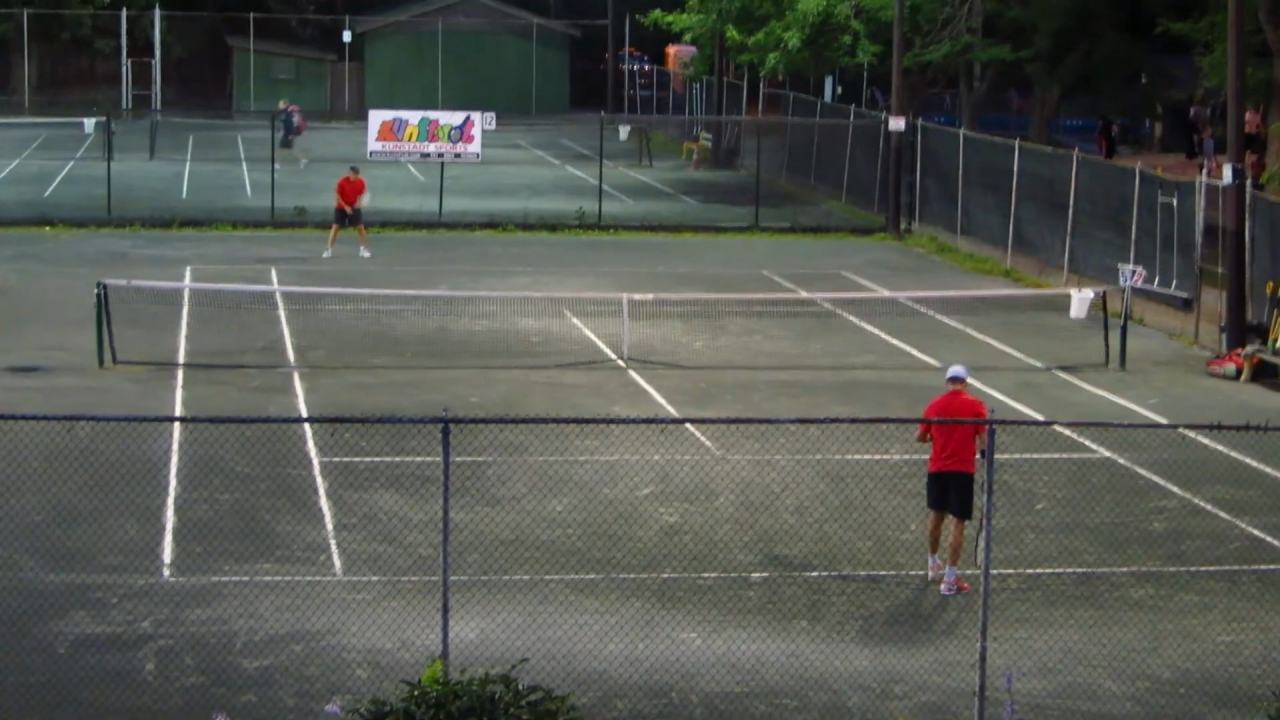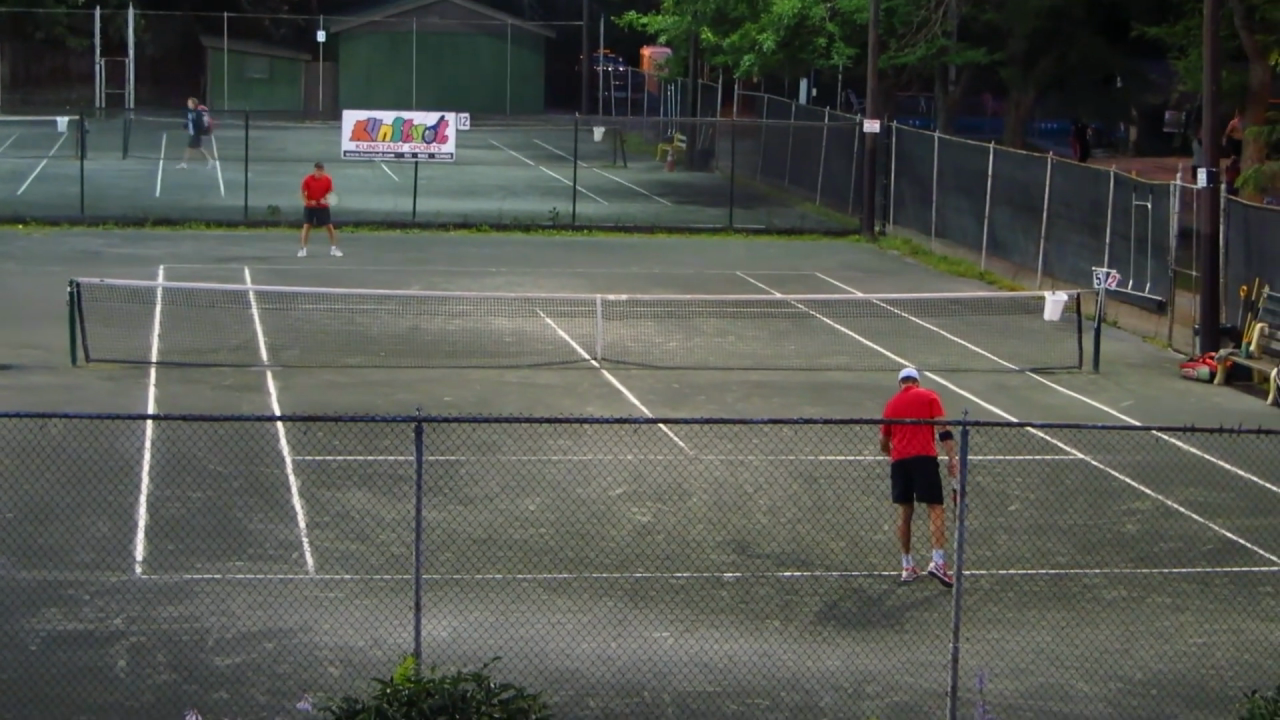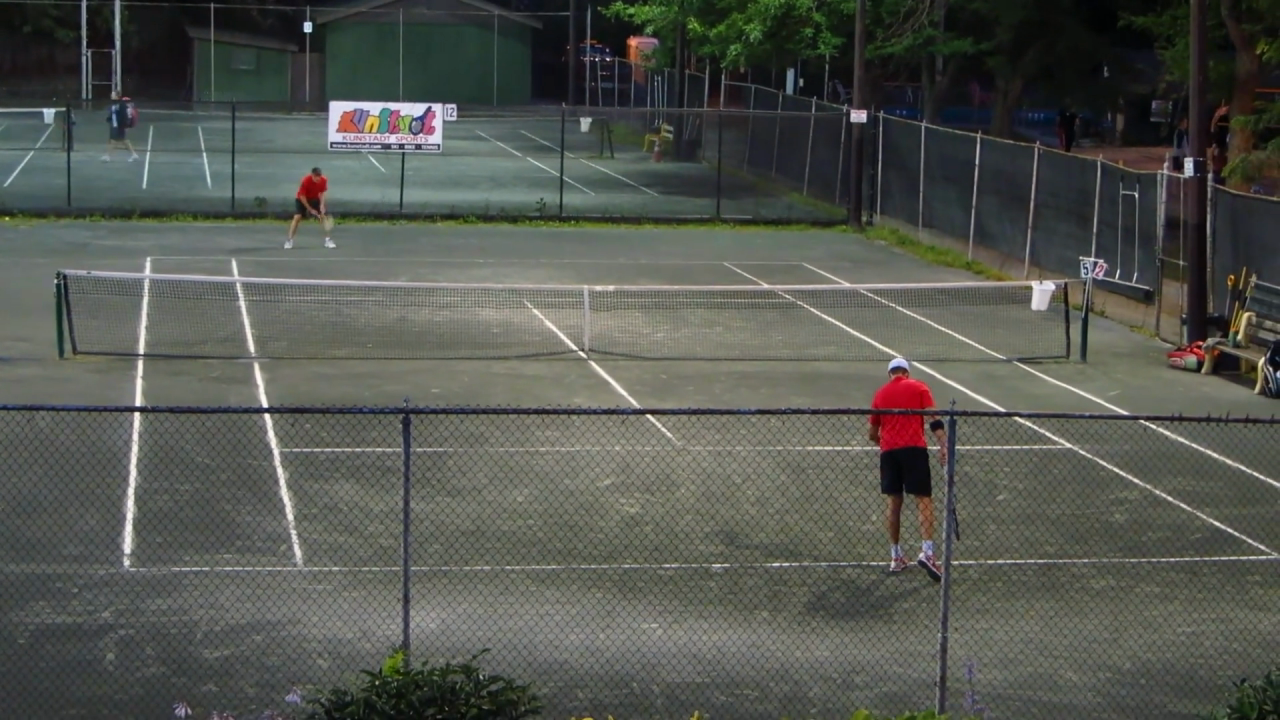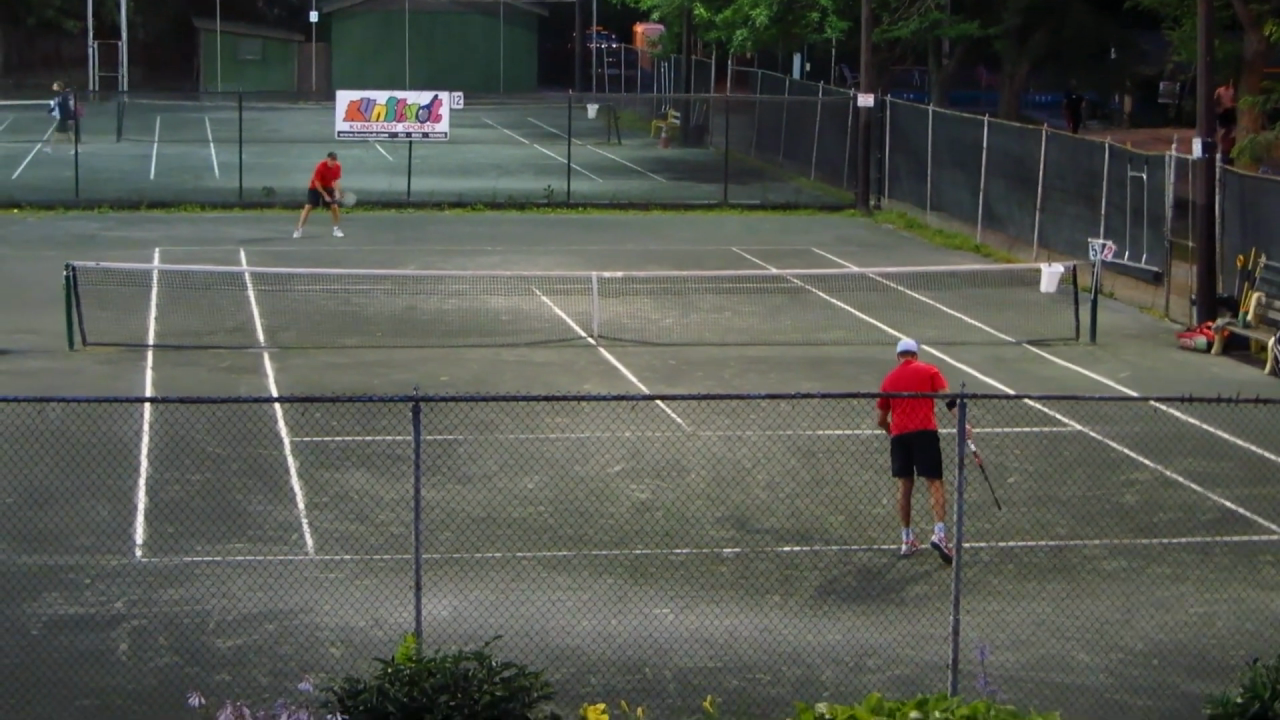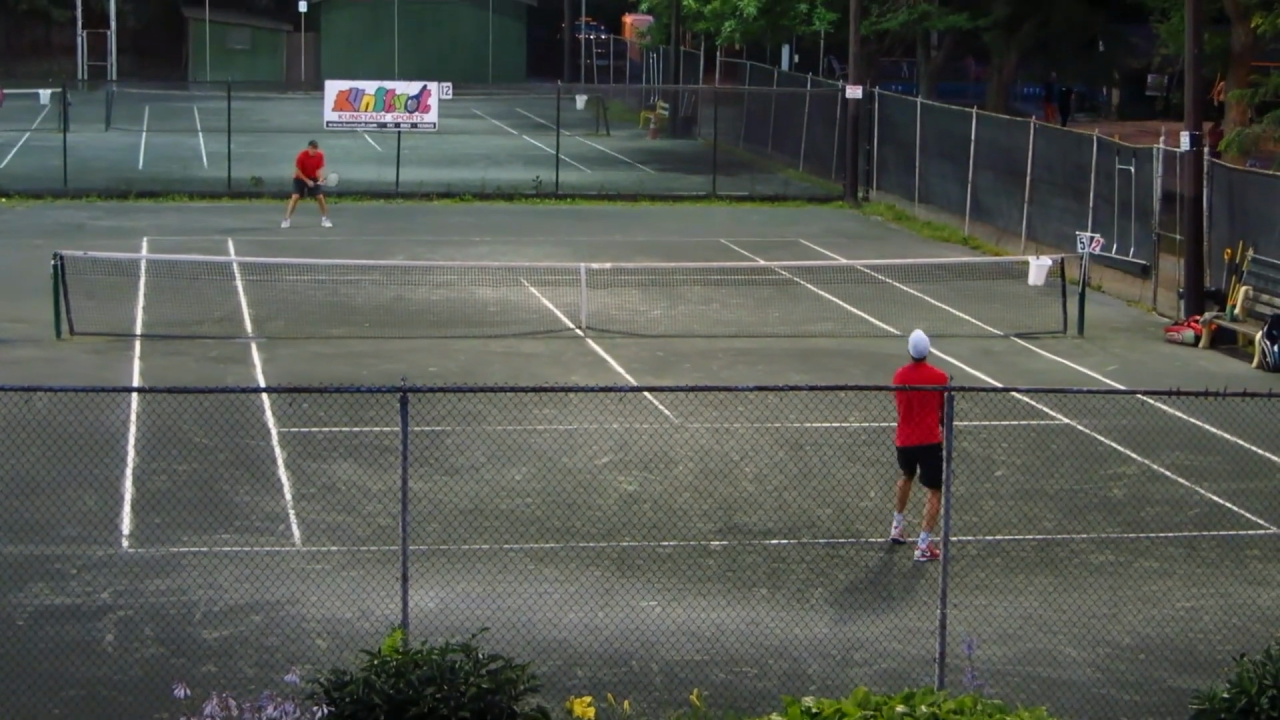
dt=1s
person 1, frame 1
left shoulder: (934, 405)
right shoulder: (975, 405)
left elbow: (920, 437)
right elbow: (983, 443)
left hip: (936, 469)
right hip: (962, 470)
left knee: (936, 516)
right knee: (958, 523)
left ankle: (933, 566)
right ankle: (949, 580)
person 1, frame 2
left shoulder: (891, 404)
right shoulder: (929, 396)
left elbow: (884, 443)
right elbow: (942, 429)
right wrist: (952, 458)
left hip: (899, 461)
right hip: (924, 458)
left knee: (905, 513)
right knee: (936, 509)
left ankle: (907, 566)
right ankle: (937, 561)
person 1, frame 3
left shoulder: (880, 394)
right shoulder: (919, 387)
left elbow: (872, 433)
right elbow: (934, 420)
right wrist: (943, 446)
left hip: (888, 452)
right hip: (913, 449)
left knee: (894, 503)
right knee: (923, 500)
left ankle: (896, 557)
right ankle: (927, 552)
person 1, frame 4
left shoulder: (889, 379)
right shoulder: (929, 370)
left elbow: (881, 420)
right elbow: (947, 397)
left hip: (899, 435)
right hip: (924, 432)
left knee: (905, 487)
right knee: (935, 483)
left ankle: (907, 540)
right ankle: (939, 533)
person 1, frame 5
left shoulder: (899, 376)
right shoulder: (940, 377)
right elbow: (946, 413)
right wrist: (942, 427)
left hip: (904, 440)
right hip: (930, 442)
left knee: (906, 478)
right knee: (934, 492)
left ankle: (897, 527)
right ankle: (923, 546)
